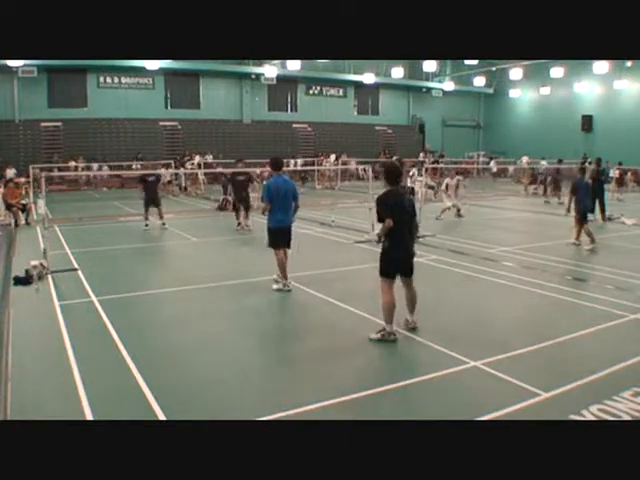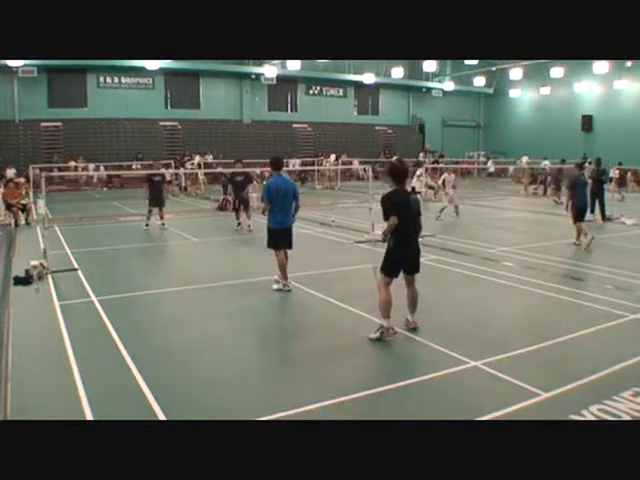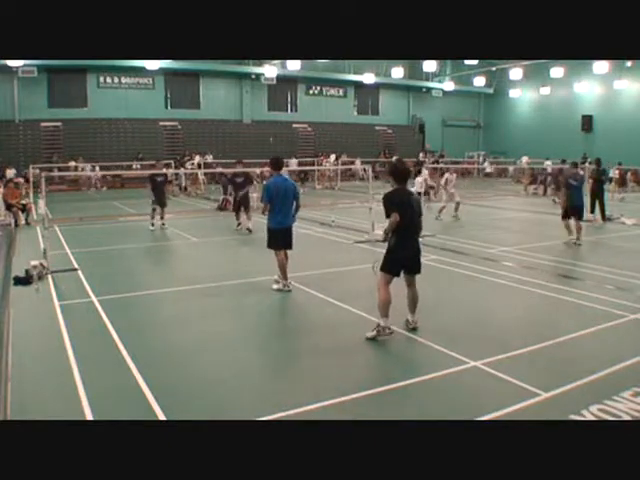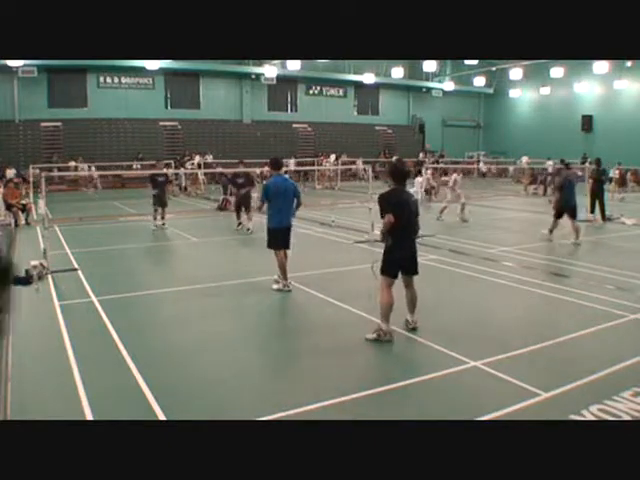
dt=0.2s
person 1, frame 1
left shoulder: (383, 199)
right shoulder: (407, 197)
left elbow: (388, 223)
right elbow: (415, 224)
left wrist: (380, 234)
left hip: (392, 249)
right hip: (407, 248)
left knee: (387, 288)
right knee: (408, 284)
left ankle: (388, 330)
right ankle: (411, 319)
person 1, frame 2
left shoulder: (388, 198)
right shoulder: (413, 198)
left elbow: (393, 221)
right elbow: (419, 224)
left wrist: (385, 233)
left hip: (397, 248)
right hip: (413, 247)
left knee: (383, 284)
right knee: (410, 284)
left ankle: (386, 326)
right ankle: (412, 320)
person 1, frame 3
left shoulder: (390, 196)
right shoulder: (414, 197)
left elbow: (395, 218)
right elbow: (419, 224)
left wrist: (386, 231)
left hip: (397, 247)
right hip: (413, 247)
left knee: (383, 284)
right knee: (411, 284)
left ankle: (383, 325)
right ankle: (412, 320)
person 1, frame 4
left shoulder: (386, 196)
right shoulder: (411, 198)
left elbow: (389, 219)
right elbow: (416, 225)
left wrist: (383, 232)
left hip: (394, 247)
right hip: (410, 247)
left knee: (385, 287)
right knee: (409, 284)
left ankle: (385, 329)
right ankle: (411, 320)
person 2, frame 1
left shoulder: (270, 184)
right shoulder: (290, 183)
left elbow: (266, 206)
right elbow: (296, 204)
left wrist: (263, 212)
left hip: (275, 222)
right hip: (287, 221)
left knee: (279, 252)
right knee: (283, 250)
left ankle: (285, 282)
right ankle: (281, 275)
person 2, frame 2
left shoulder: (269, 184)
right shoulder: (291, 183)
left elbow: (266, 206)
right elbow: (297, 204)
left wrist: (263, 212)
left hip: (275, 223)
right hip: (288, 222)
left knee: (279, 252)
right knee: (284, 250)
left ankle: (285, 283)
right ankle: (282, 276)
person 2, frame 3
left shoulder: (269, 184)
right shoulder: (291, 183)
left elbow: (266, 206)
right elbow: (298, 204)
left wrist: (263, 212)
right wrist: (293, 216)
left hip: (275, 223)
right hip: (288, 222)
left knee: (279, 252)
right knee: (284, 251)
left ankle: (285, 283)
right ankle: (282, 276)
person 2, frame 4
left shoulder: (268, 184)
right shoulder: (291, 183)
left elbow: (262, 204)
right elbow: (299, 202)
left wrist: (260, 208)
left hip: (274, 222)
right hip: (287, 222)
left knee: (279, 252)
right knee: (283, 250)
left ankle: (285, 283)
right ankle: (282, 276)
